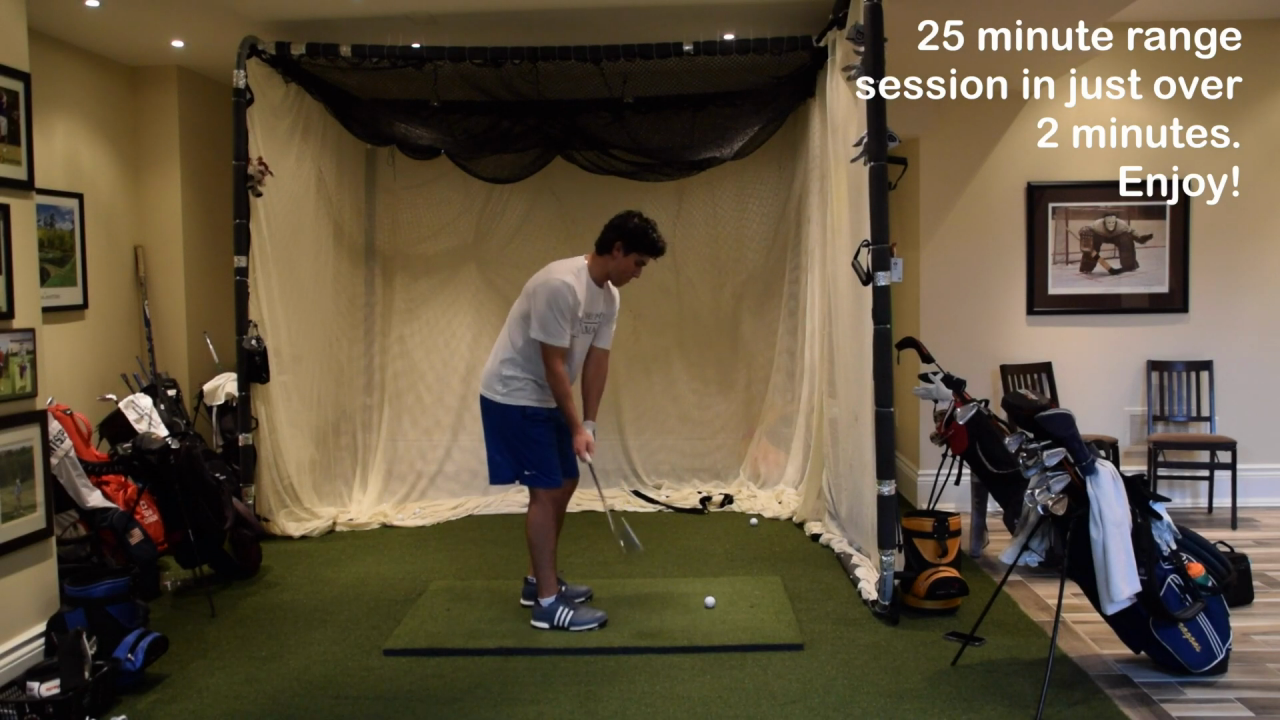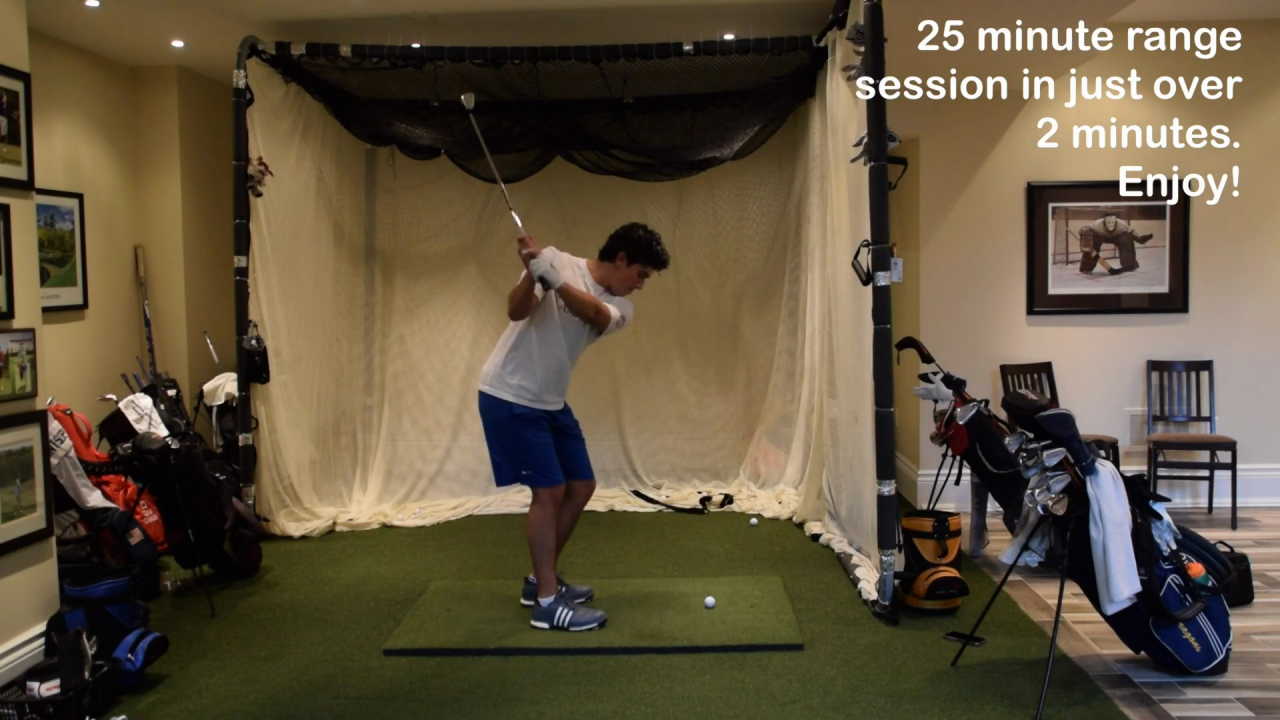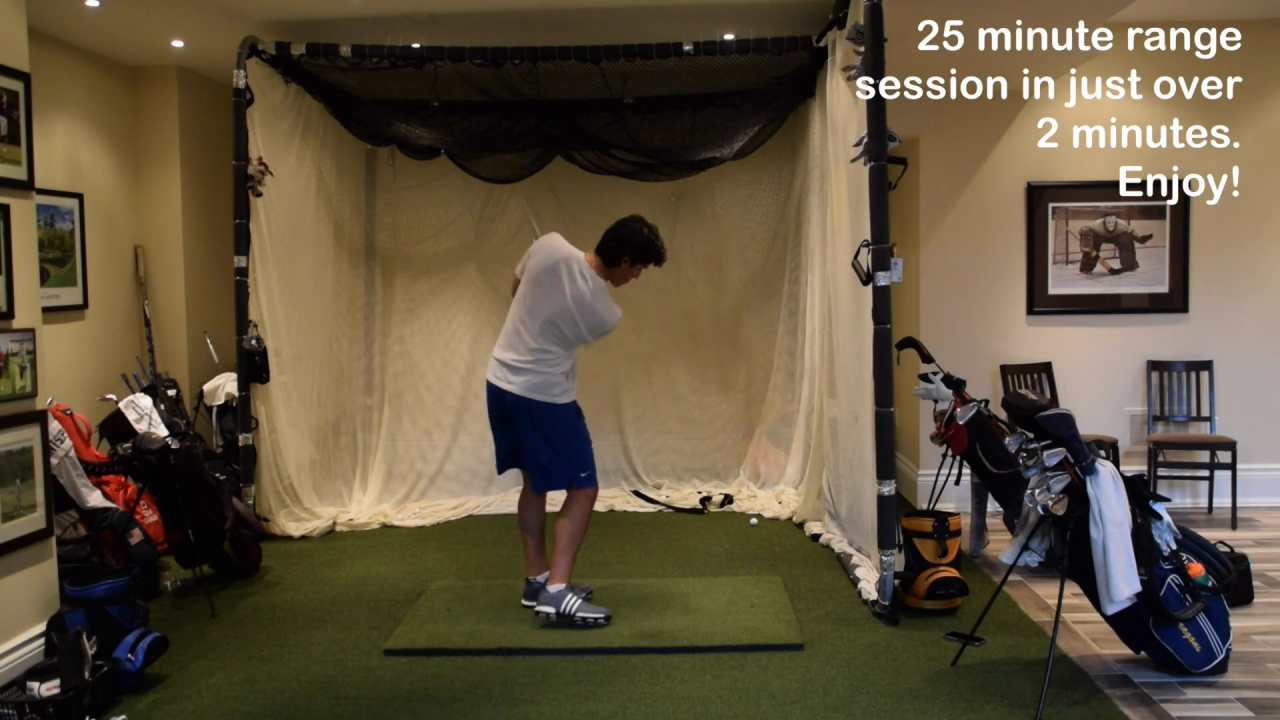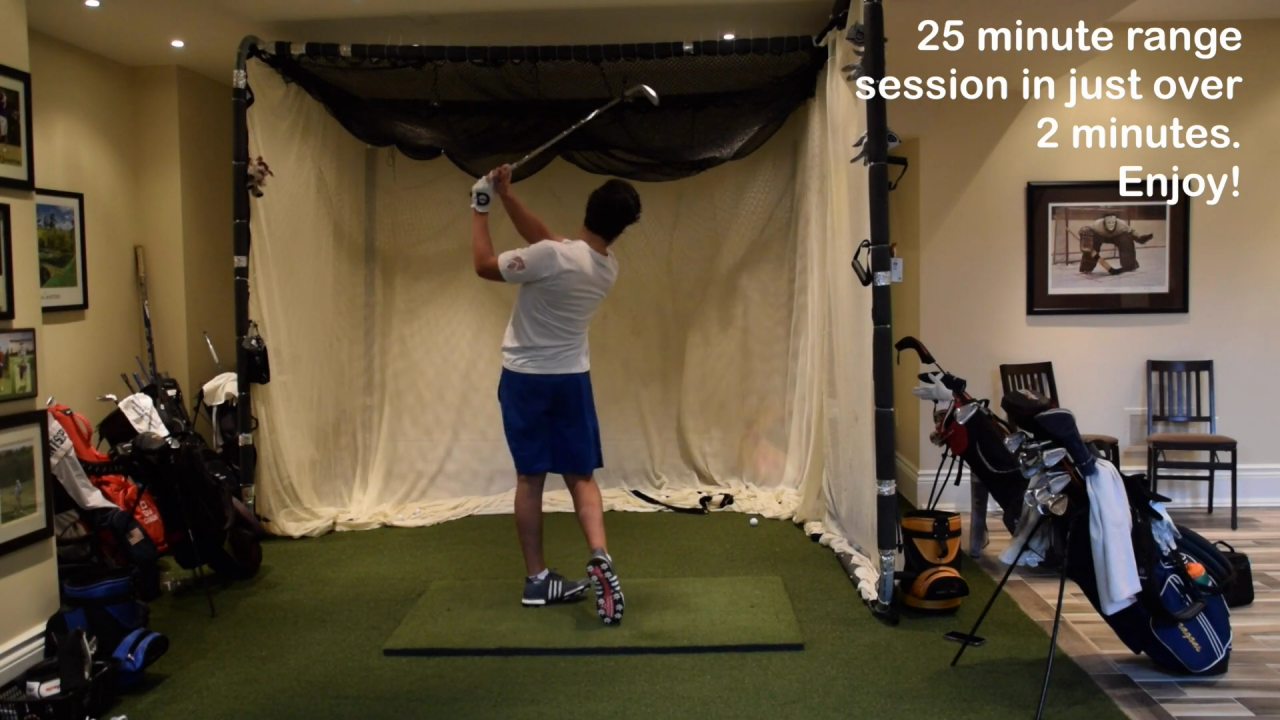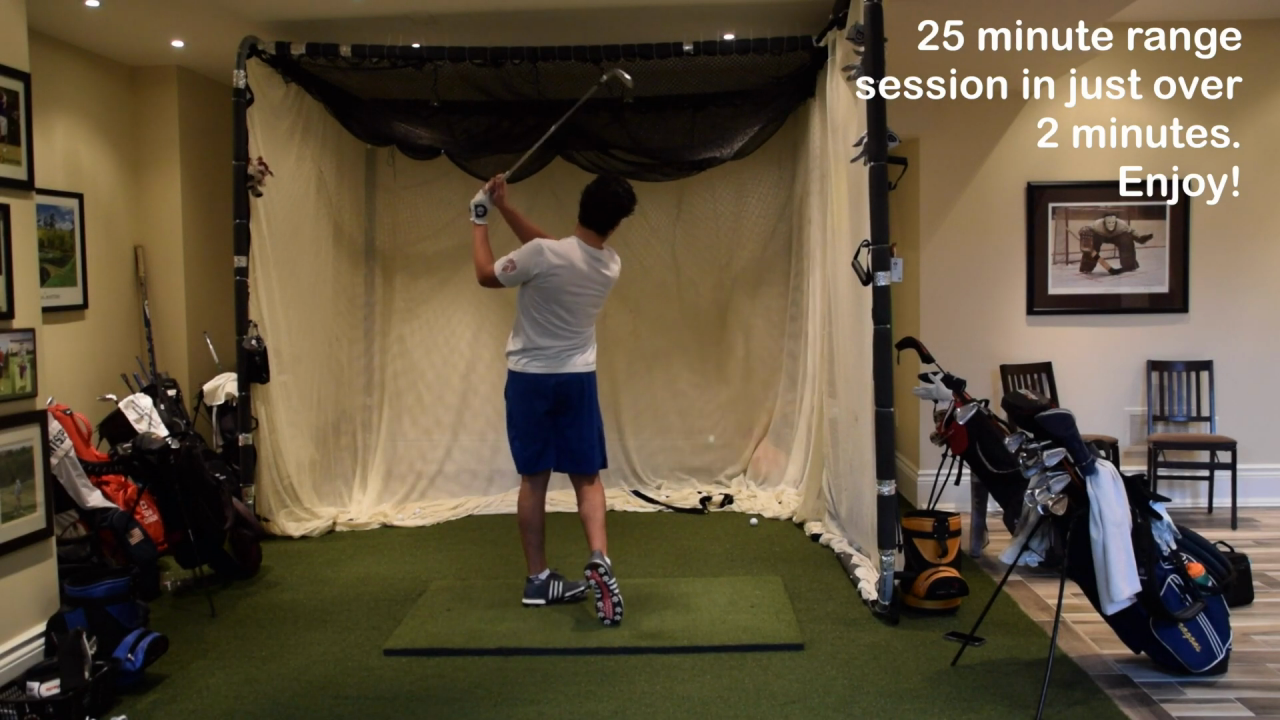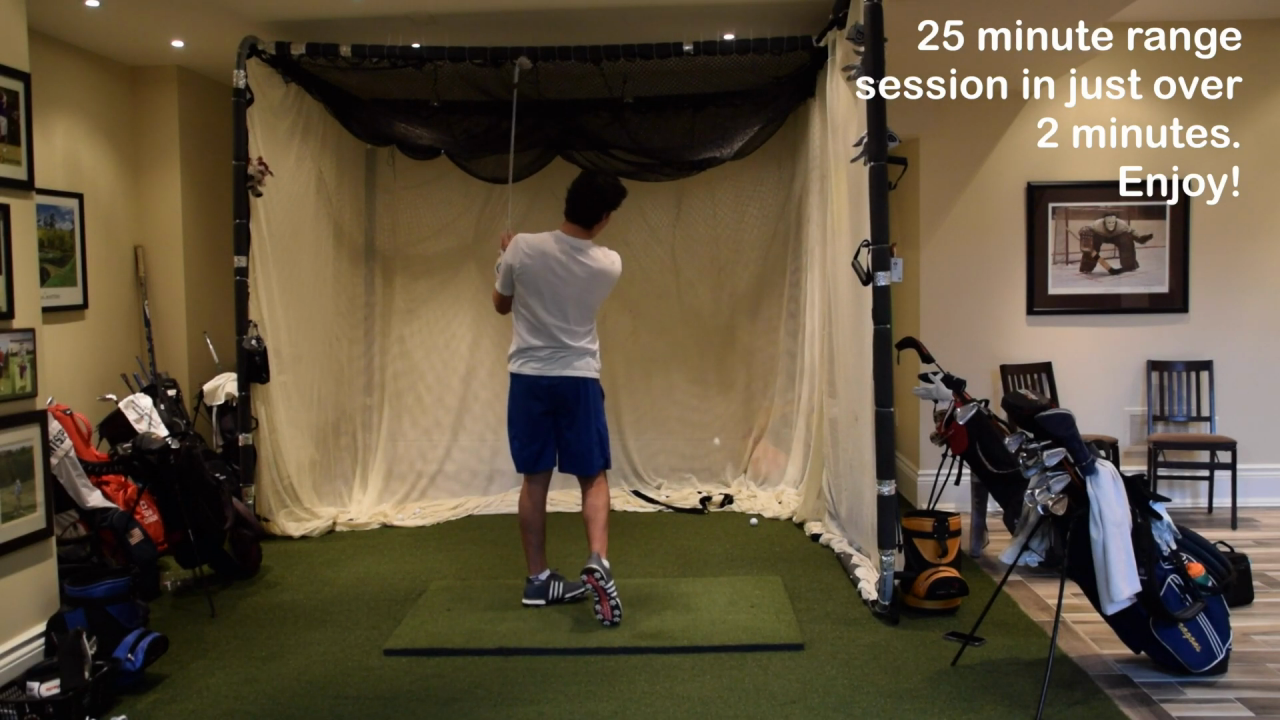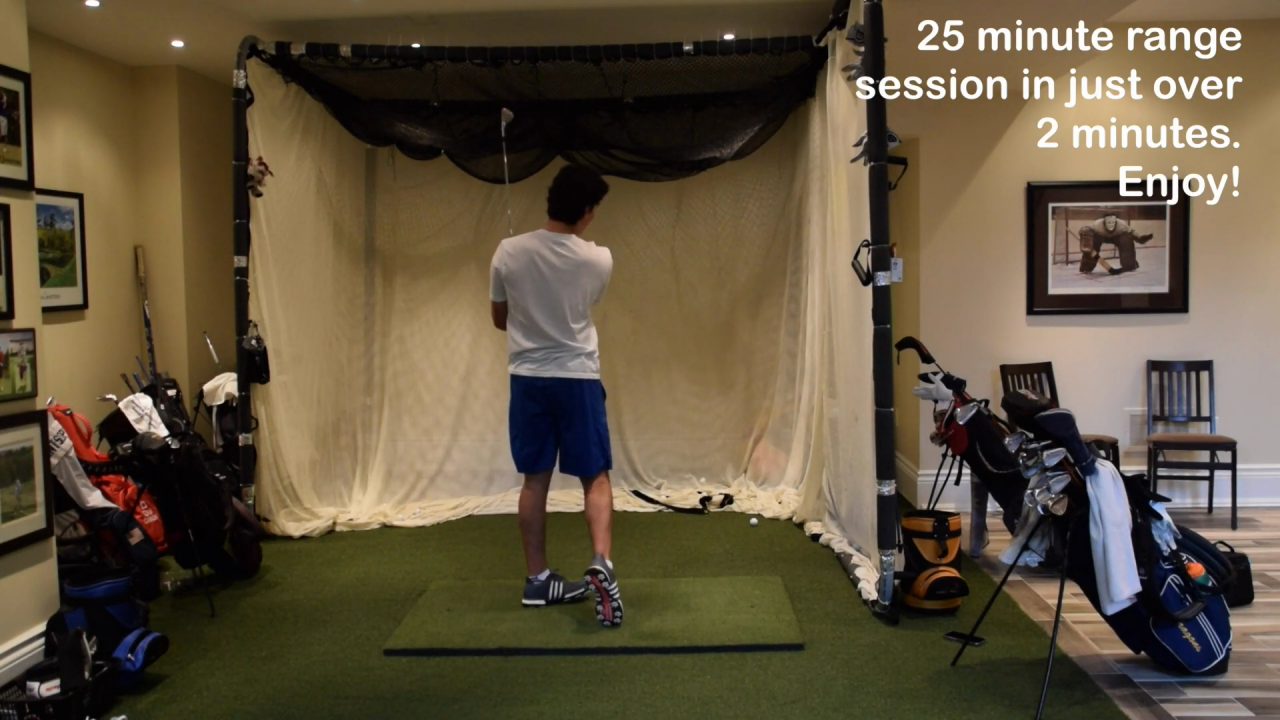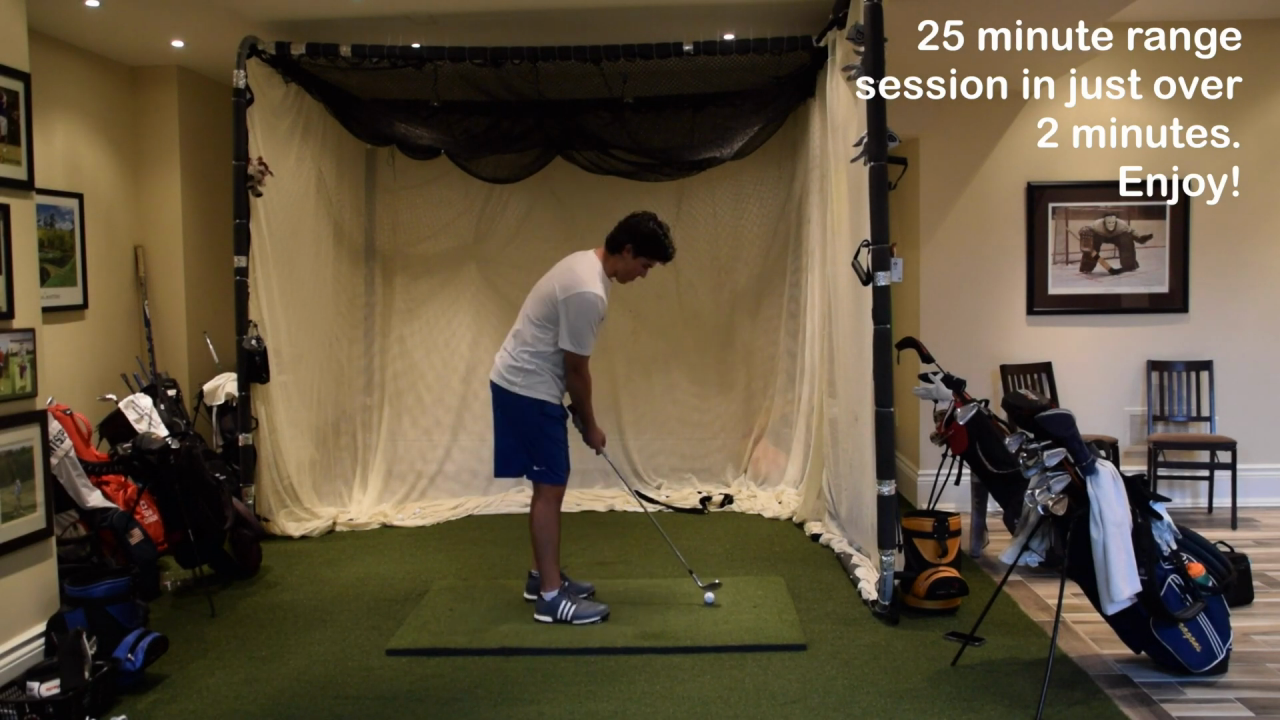
dt=0.4s
person 1, frame 1
left shoulder: (609, 297)
right shoulder: (562, 285)
left elbow: (597, 363)
right elbow: (553, 365)
left wrist: (588, 423)
right wrist: (576, 427)
left hip: (542, 398)
right hip: (514, 396)
left knee: (563, 485)
right knee: (547, 491)
left ankle: (539, 580)
right ankle: (548, 602)
person 1, frame 2
left shoulder: (619, 307)
right shoulder: (555, 259)
left elbow: (592, 310)
right elbow: (516, 311)
left wrist: (557, 283)
right wrist: (531, 274)
left hip: (550, 402)
right hip: (509, 396)
left knee: (580, 486)
right knee: (549, 491)
left ankle: (541, 578)
right ankle: (547, 602)
person 1, frame 3
left shoulder: (550, 247)
right shoulder: (605, 313)
left elbow: (517, 287)
left hip: (501, 384)
right hip: (546, 397)
left knee: (535, 481)
right knee: (582, 489)
left ankle: (538, 579)
right ankle: (557, 591)
person 1, frame 4
left shoulder: (552, 257)
right shoulder: (608, 268)
left elbow: (485, 266)
left wrist: (480, 206)
right wrist: (506, 196)
left hip: (524, 378)
right hip: (572, 379)
left knee: (531, 478)
right knee: (581, 476)
left ankle: (537, 579)
right ankle: (600, 555)
person 1, frame 5
left shoulder: (543, 255)
right shoulder: (611, 265)
left elbow: (487, 276)
left wrist: (480, 219)
right wrist: (504, 207)
left hip: (529, 377)
right hip: (578, 379)
left knee: (534, 477)
right knee: (586, 476)
left ankle: (537, 579)
right ankle: (599, 558)
person 1, frame 6
left shoulder: (523, 249)
right shoulder: (610, 265)
left elbow: (502, 304)
left hip: (529, 379)
right hip: (579, 380)
left knee: (535, 479)
right knee: (593, 477)
left ankle: (537, 578)
right ankle: (598, 561)
person 1, frame 7
left shoulder: (508, 252)
right shoulder: (599, 260)
left elbow: (499, 320)
left hip: (527, 380)
right hip: (578, 380)
left knee: (535, 479)
right knee: (595, 476)
left ankle: (537, 579)
right ankle: (601, 562)
person 1, frame 8
left shoulder: (581, 263)
right shoulder: (588, 293)
right elbow: (577, 369)
left wrist: (575, 410)
right wrist: (589, 425)
left hip: (522, 382)
right hip: (528, 389)
left knee: (548, 484)
right knee: (551, 486)
left ankle: (542, 577)
right ankle: (551, 596)
